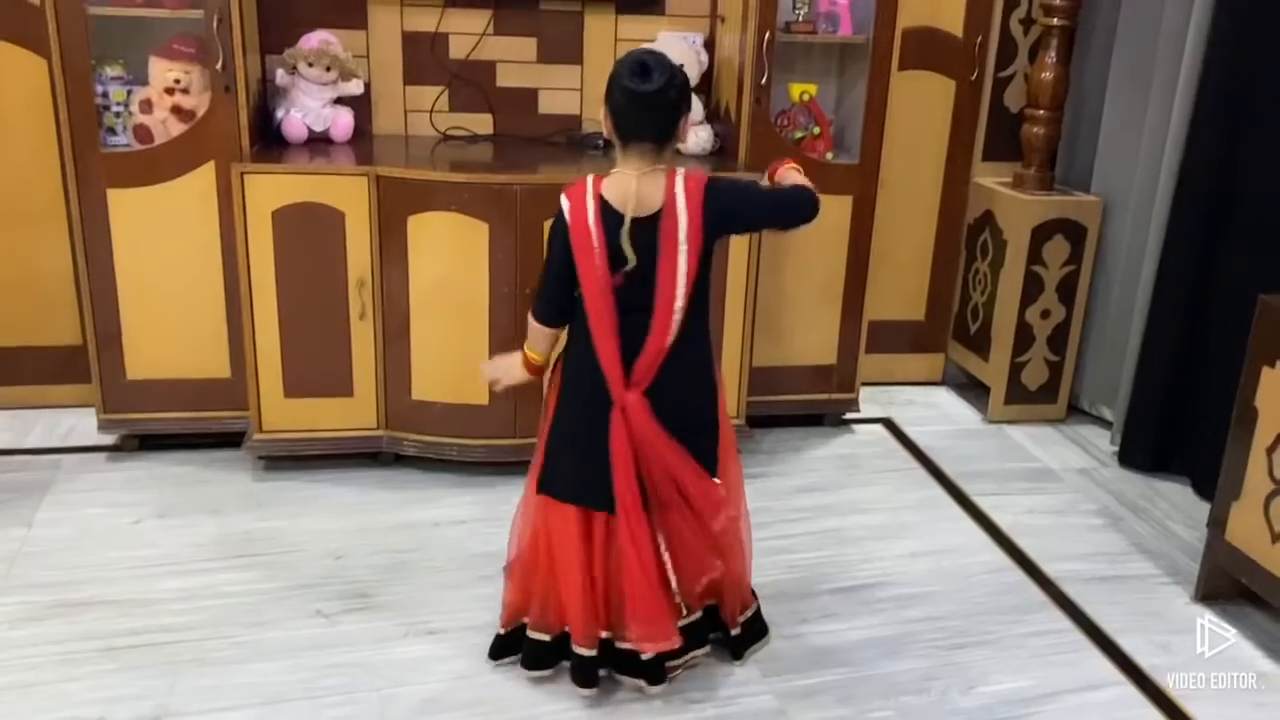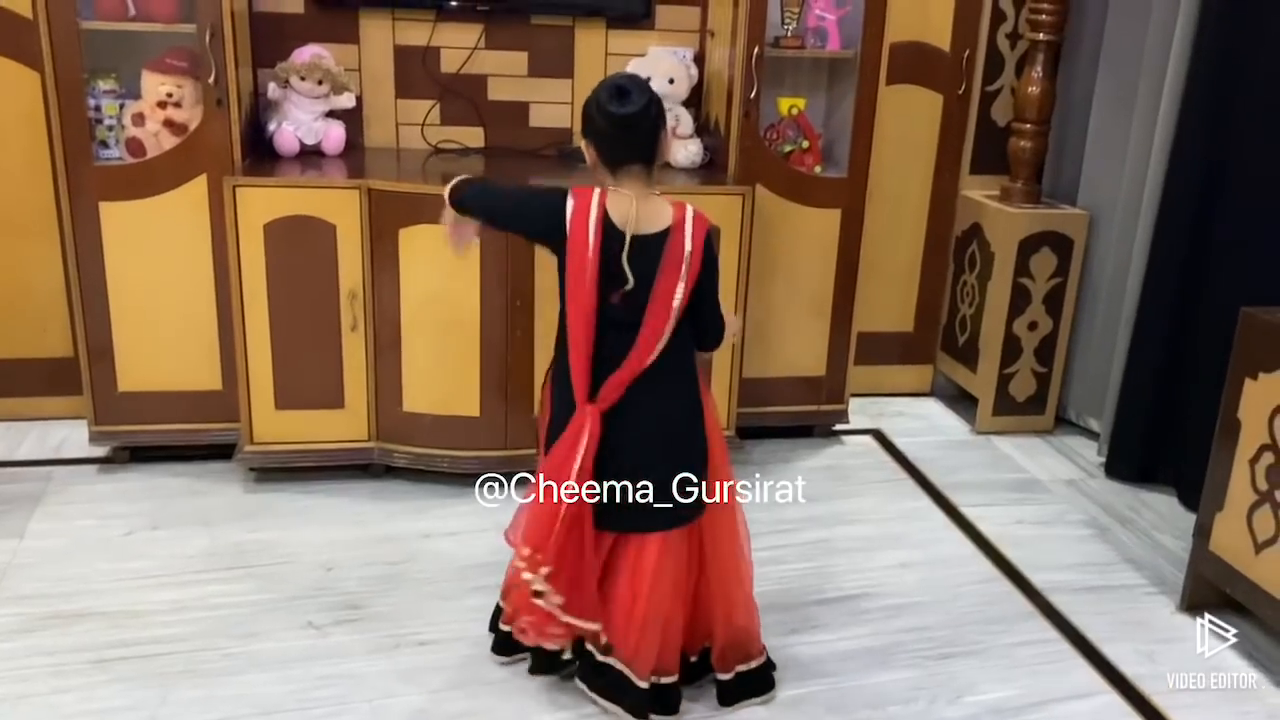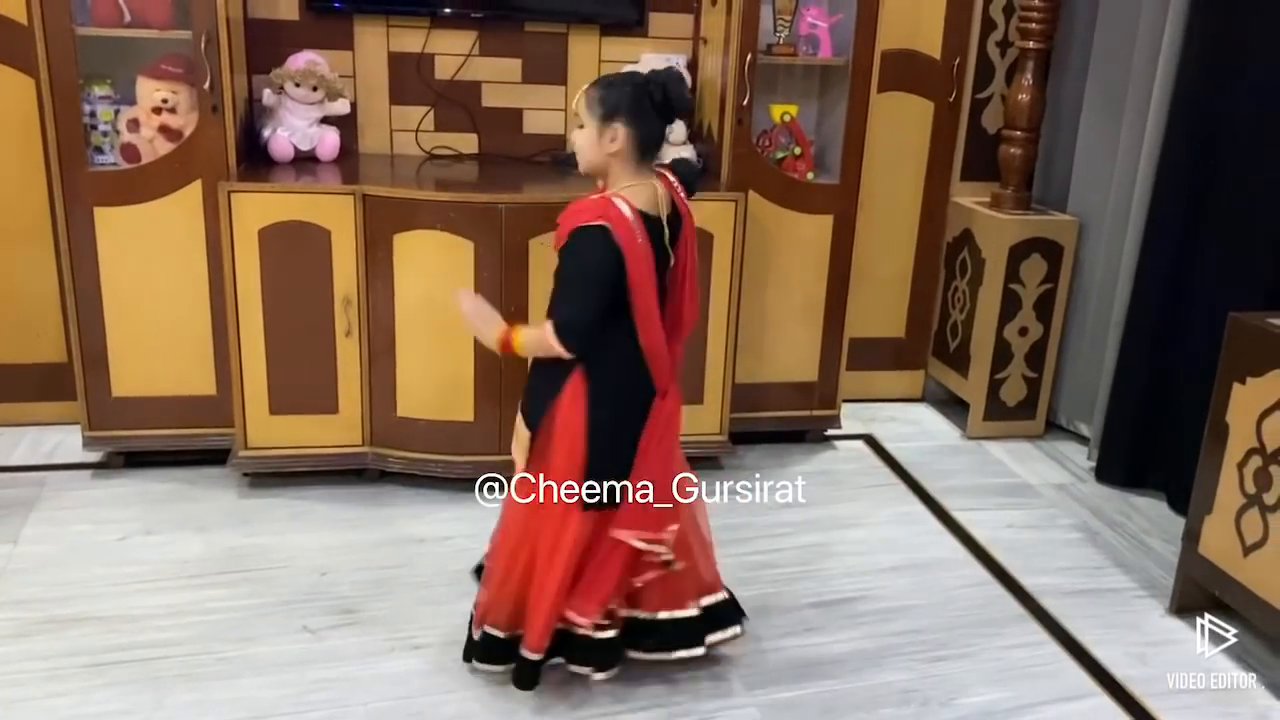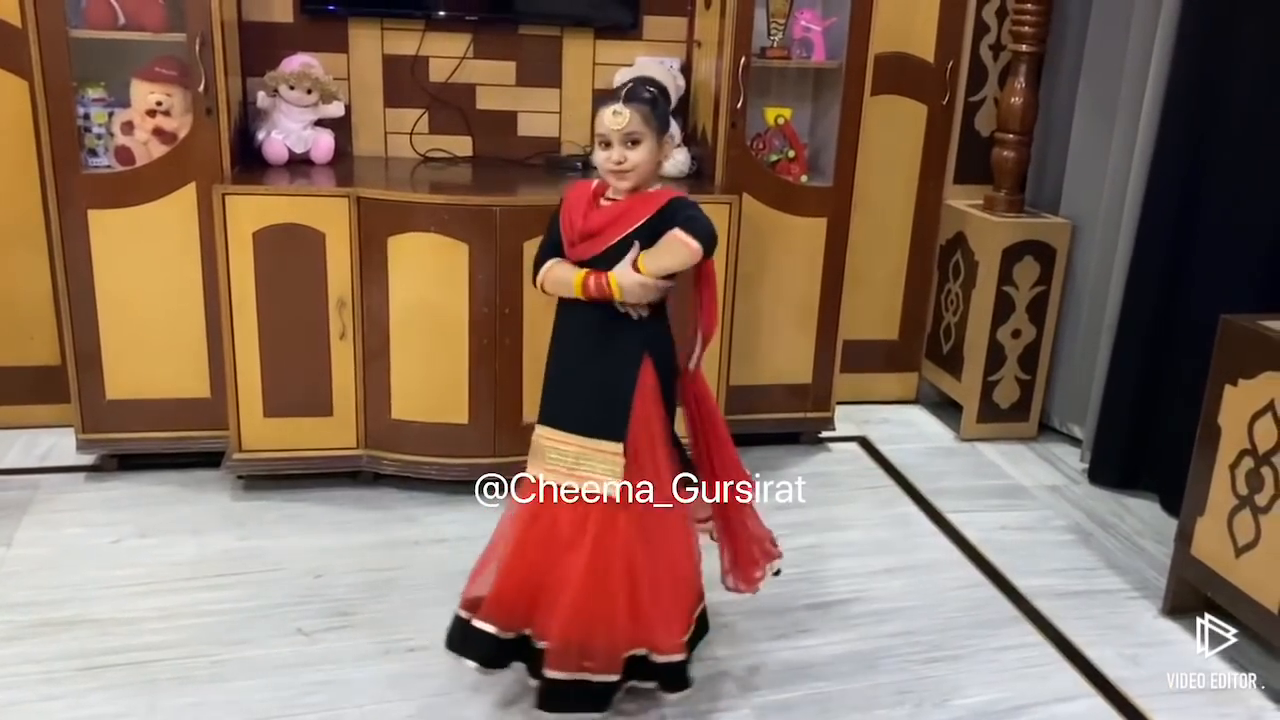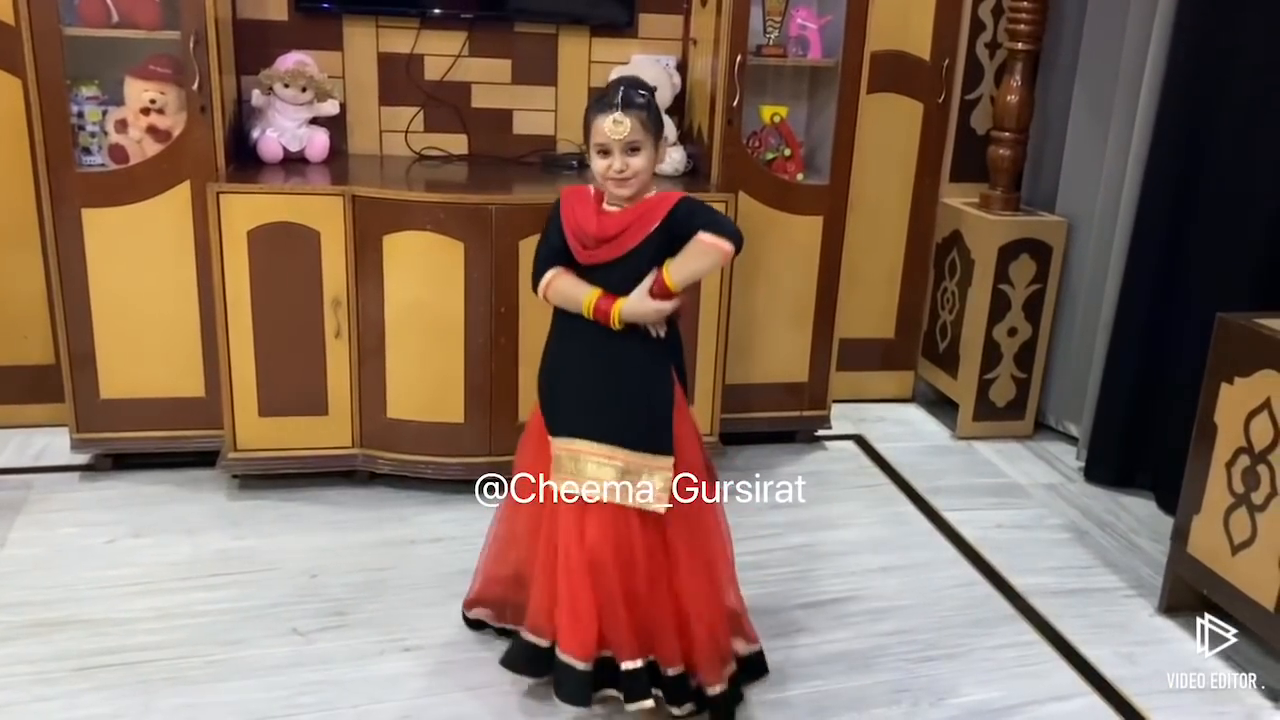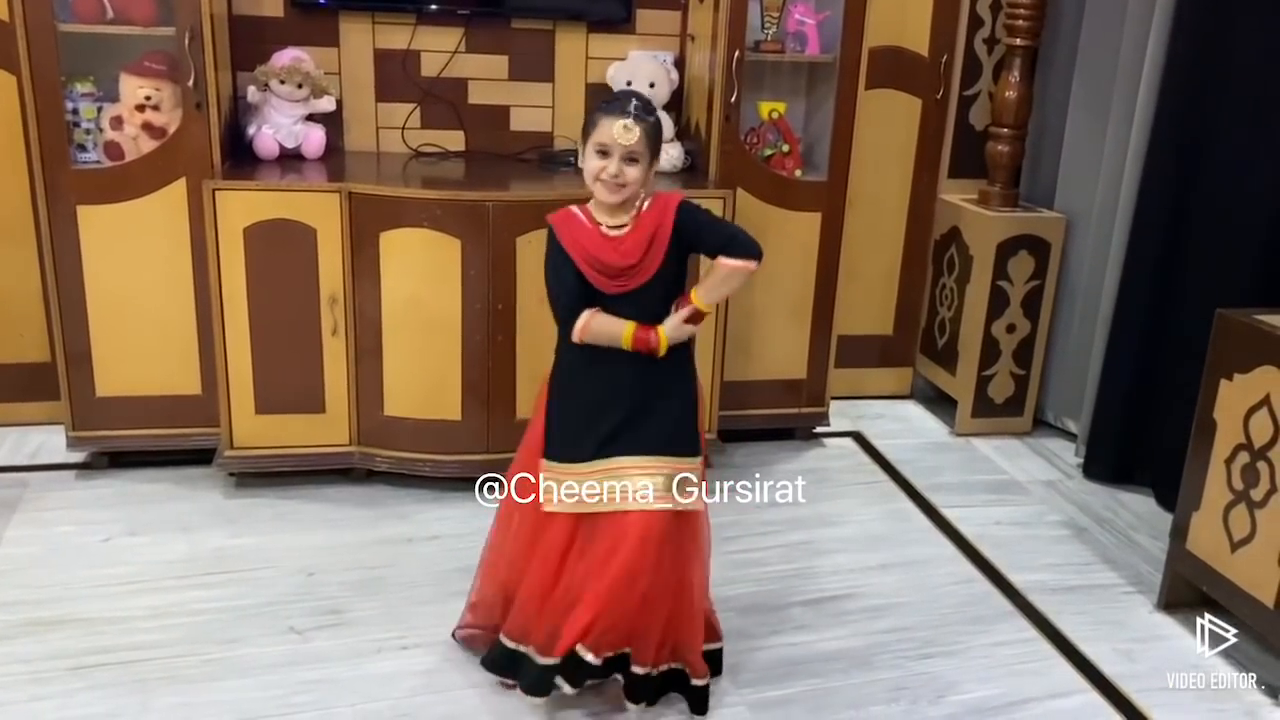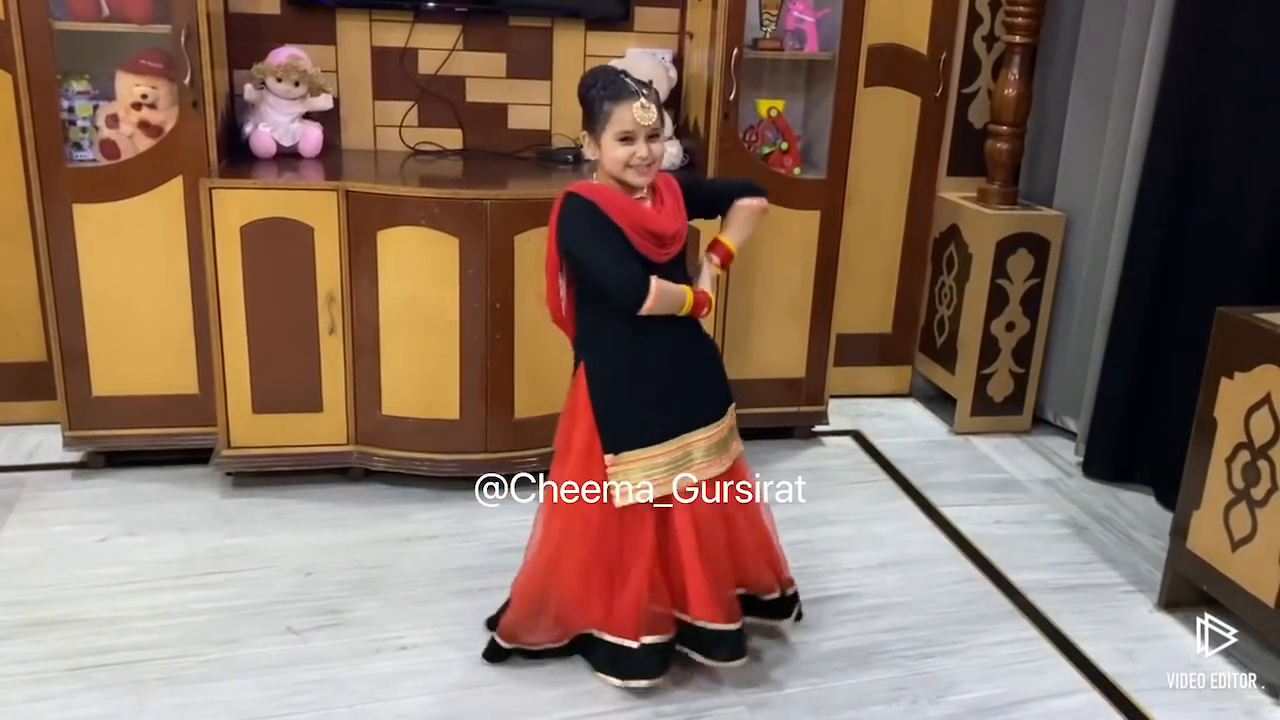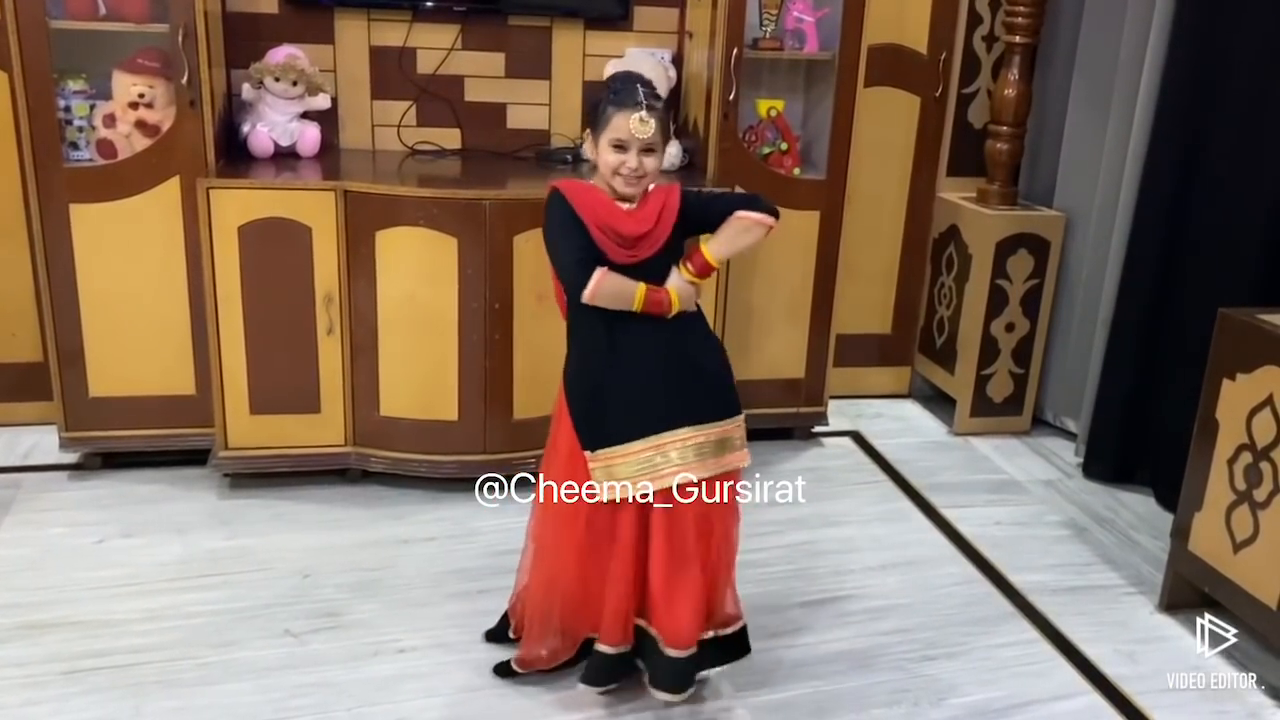
dt=0.5s
person 1, frame 1
left shoulder: (576, 207)
right shoulder: (704, 197)
left elbow: (549, 313)
right elbow: (802, 206)
left wrist: (527, 363)
right wrist: (787, 174)
left hip: (596, 396)
right hip: (682, 392)
left knee: (589, 512)
right knee: (683, 508)
left ankle: (584, 633)
right ankle: (675, 627)
person 1, frame 2
left shoulder: (570, 212)
right shoulder: (694, 230)
left elbow: (466, 198)
right elbow: (705, 333)
left wrist: (463, 214)
right wrist: (722, 332)
left hip: (585, 410)
right hip: (668, 417)
left knee: (574, 521)
right knee: (666, 532)
left ankle: (553, 631)
right ankle: (656, 655)
person 1, frame 3
left shoulder: (597, 230)
right shoulder: (669, 192)
left elbow: (566, 337)
left wrist: (498, 332)
left hip: (589, 399)
right hip: (641, 390)
left knee: (565, 521)
right knee: (641, 505)
left ankle: (541, 632)
right ankle: (653, 613)
person 1, frame 4
left shoulder: (667, 209)
right shoulder: (577, 201)
left elbow: (698, 240)
right elbow: (544, 269)
left wrist: (637, 275)
right wrist: (601, 284)
left hip: (631, 385)
right hip: (574, 378)
left knee: (620, 519)
right knee: (564, 508)
left ankle: (611, 651)
right ankle: (564, 632)
person 1, frame 5
left shoulder: (673, 212)
right shoulder: (570, 208)
left elbow: (724, 237)
right elbow: (547, 280)
left wrist: (653, 295)
right wrist: (616, 310)
left hip: (644, 398)
right hip: (571, 392)
left knee: (648, 528)
right knee: (569, 524)
left ankle: (676, 655)
right ankle: (580, 643)
person 1, frame 6
left shoulder: (672, 216)
right shoulder: (564, 230)
left elbow: (743, 254)
right elbow: (575, 322)
left wrist: (689, 312)
right wrist: (653, 337)
left hip: (658, 406)
right hip: (582, 403)
left knee: (647, 535)
right knee: (559, 528)
left ankle: (642, 651)
right ankle: (539, 641)
person 1, frame 7
left shoulder: (672, 192)
right shoulder: (581, 208)
left elbow: (752, 198)
right elbow: (633, 291)
left wrist: (716, 261)
right wrist: (696, 298)
left hip: (686, 379)
right hip: (618, 387)
left knee: (702, 506)
right knee: (612, 516)
left ankle: (707, 621)
right ankle: (619, 631)
person 1, frame 8
left shoulder: (675, 203)
right shoulder: (566, 203)
left elbow: (759, 213)
right elbow: (582, 282)
left wrist: (694, 269)
right wrist: (663, 300)
left hip: (688, 387)
right hip: (606, 392)
left knee: (686, 518)
right knee: (601, 520)
left ankle: (680, 642)
right ankle: (596, 636)
